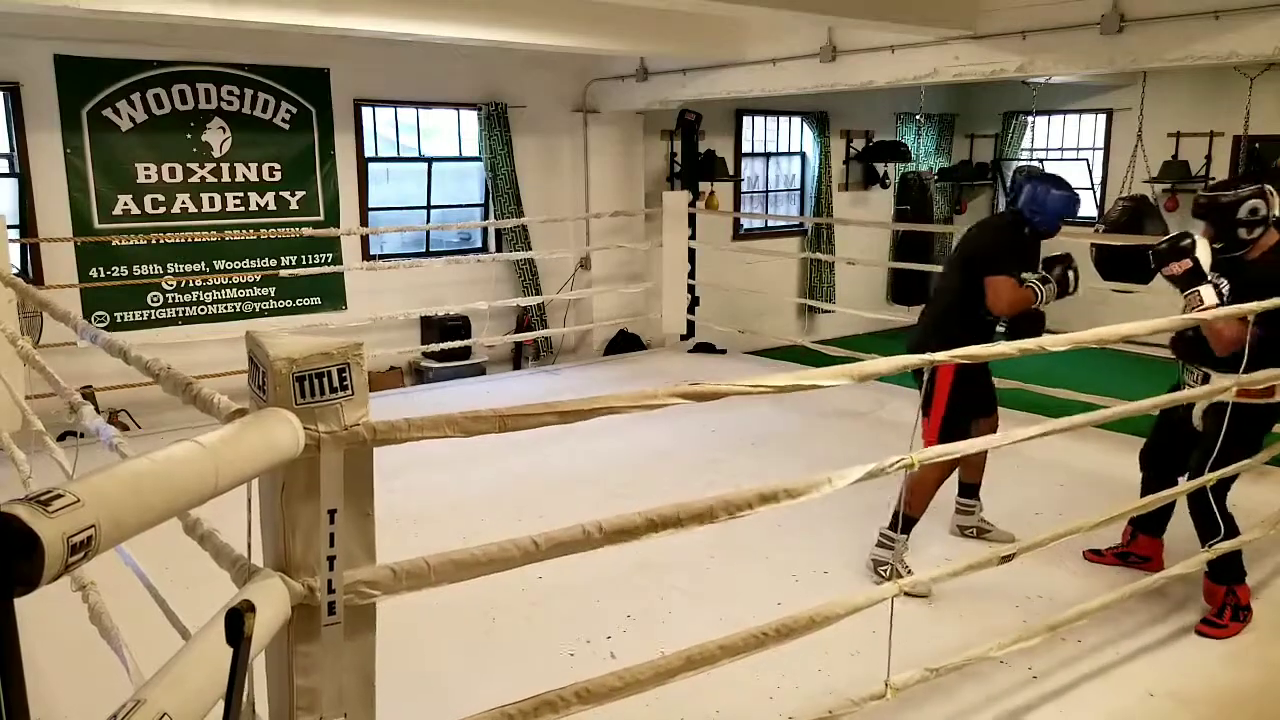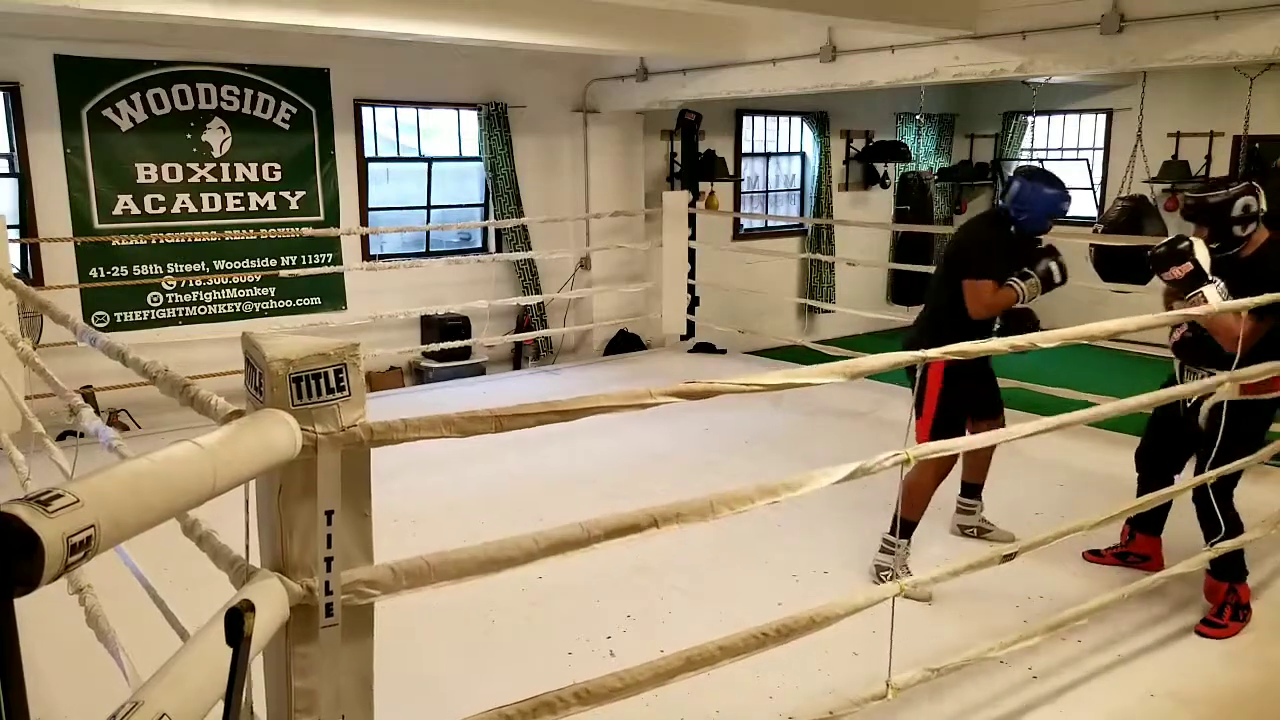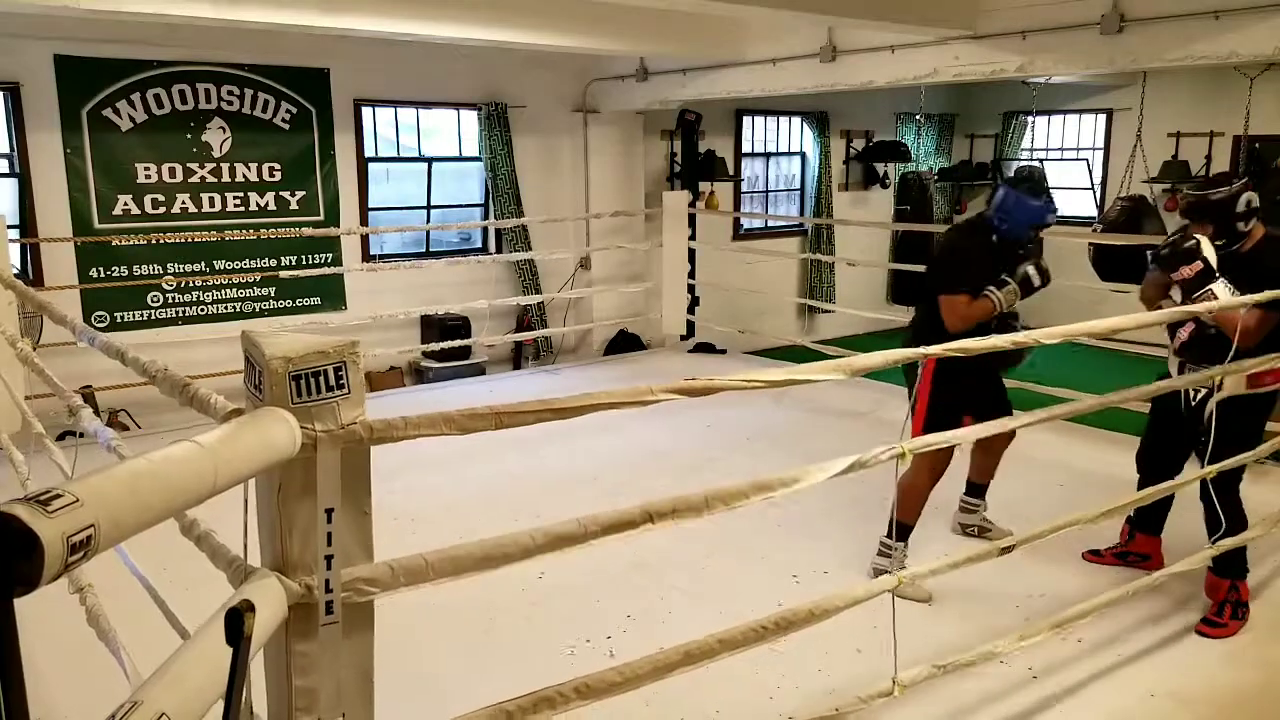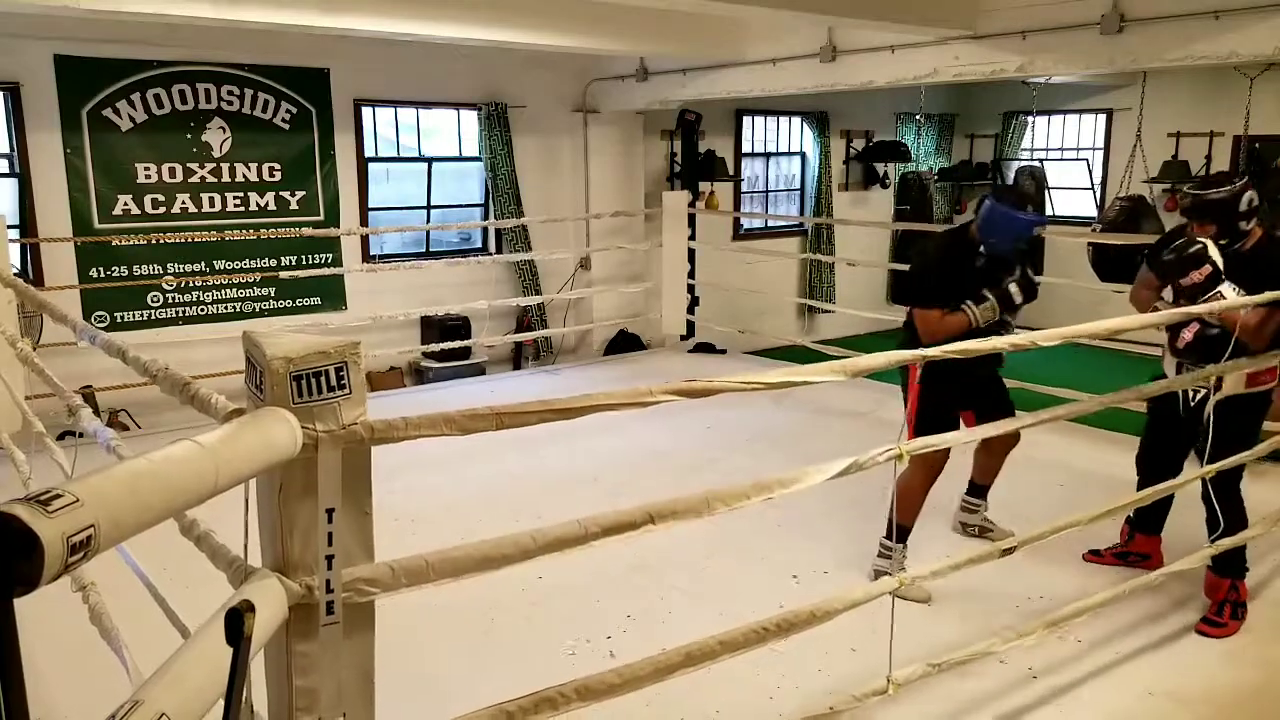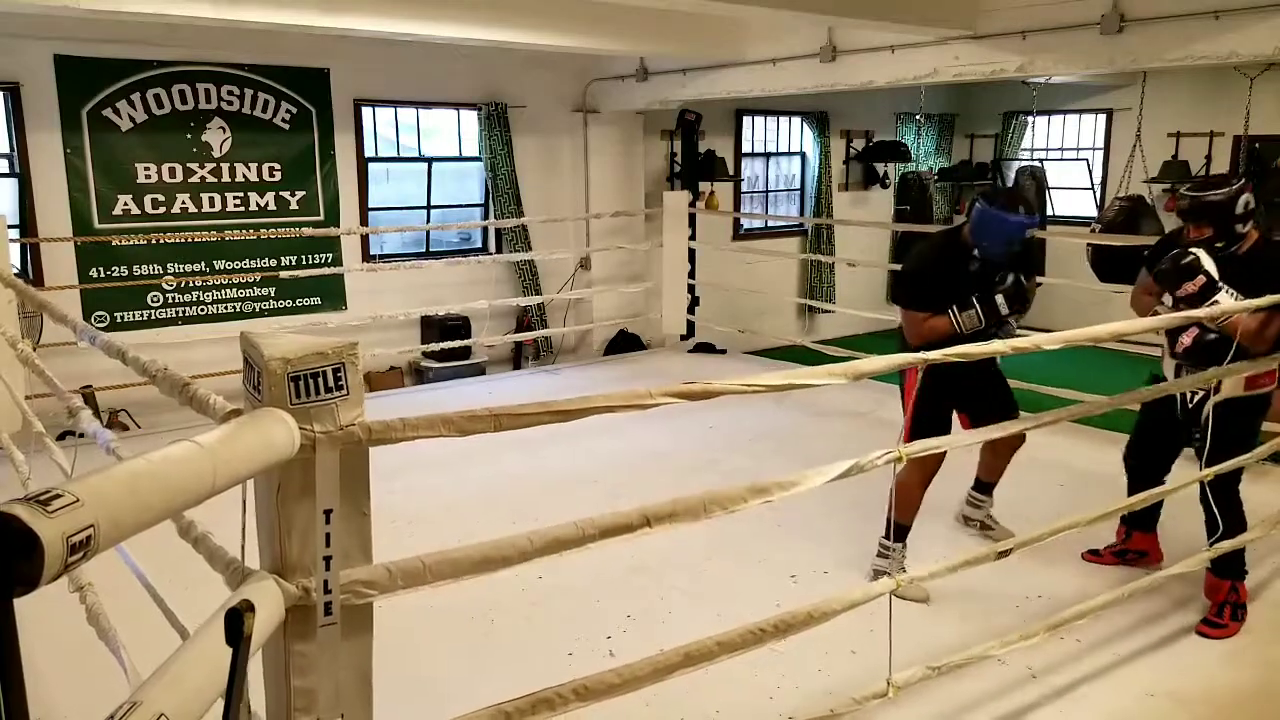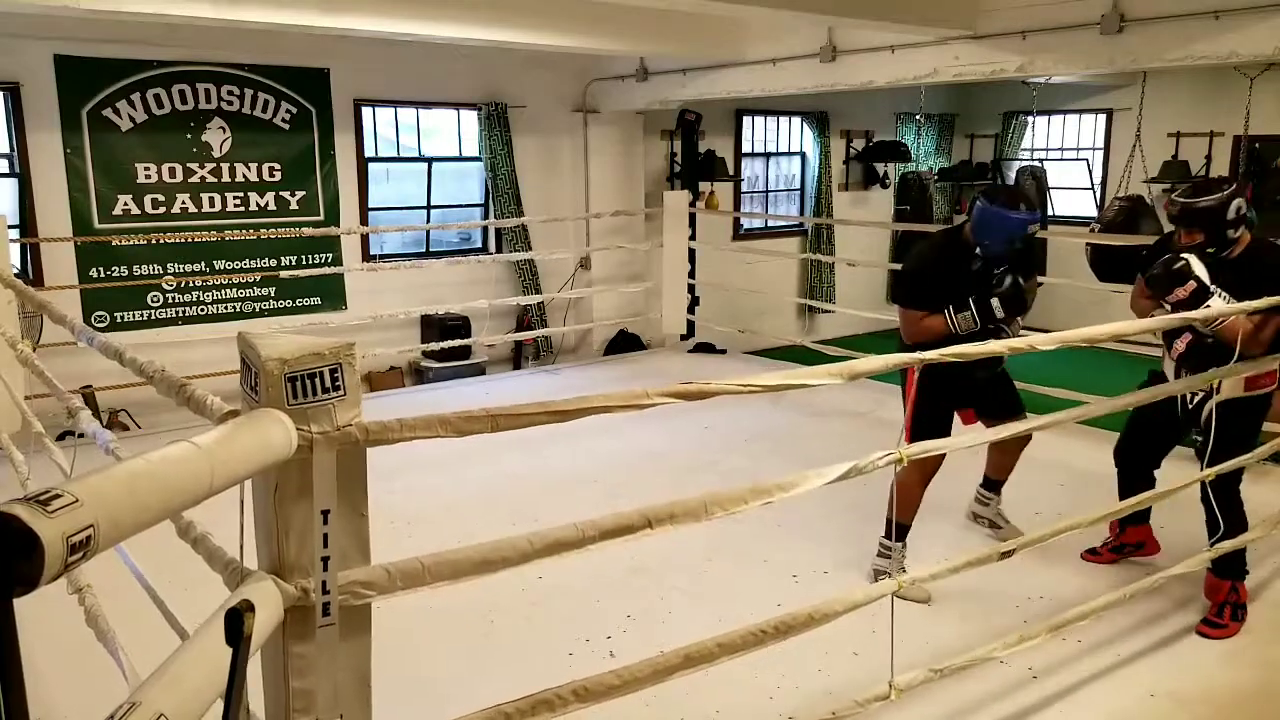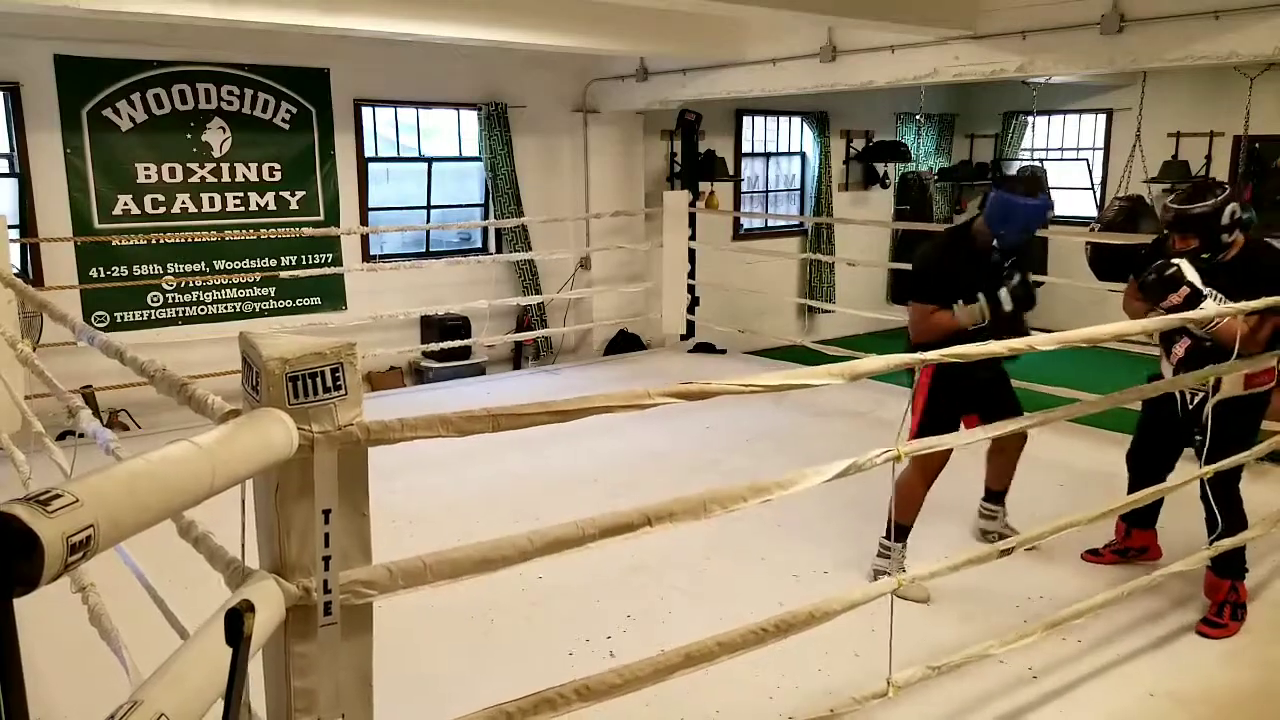
dt=0.1s
person 1, frame 1
right shoulder: (1228, 252)
left elbow: (1227, 343)
left wrist: (1195, 281)
right wrist: (1186, 328)
right hip: (1200, 383)
left knee: (1205, 490)
right knee: (1158, 460)
left ankle: (1231, 595)
right ankle: (1143, 545)
person 1, frame 2
right shoulder: (1219, 250)
left elbow: (1236, 339)
right elbow: (1174, 298)
left wrist: (1196, 283)
right wrist: (1182, 323)
left hip: (1242, 395)
right hip: (1193, 379)
left knee: (1210, 488)
right knee: (1153, 458)
left ankle: (1232, 593)
right ankle: (1141, 545)
person 1, frame 3
right shoulder: (1186, 244)
right elbow: (1151, 291)
left wrist: (1205, 281)
right wrist: (1178, 317)
left hip: (1240, 390)
right hip: (1185, 376)
left knee: (1219, 484)
right knee: (1155, 461)
left ankle: (1231, 589)
right ankle: (1141, 544)
person 1, frame 4
right shoulder: (1181, 242)
right elbow: (1141, 293)
left wrist: (1212, 285)
right wrist: (1177, 319)
left hip: (1237, 388)
right hip: (1181, 375)
left knee: (1219, 483)
right knee: (1154, 461)
left ankle: (1229, 588)
right ankle: (1141, 543)
person 1, frame 5
right shoulder: (1176, 246)
right elbow: (1142, 297)
left wrist: (1209, 292)
right wrist: (1175, 319)
left hip: (1236, 391)
right hip: (1178, 376)
left knee: (1217, 485)
right knee: (1143, 457)
left ankle: (1229, 588)
right ankle: (1137, 540)
person 1, frame 6
right shoulder: (1172, 249)
right elbow: (1140, 300)
left wrist: (1202, 297)
right wrist: (1173, 323)
left hip: (1236, 391)
right hip: (1179, 376)
left knee: (1218, 486)
right knee: (1132, 452)
left ankle: (1229, 588)
right ankle: (1132, 533)
person 1, frame 7
right shoulder: (1166, 252)
right elbow: (1134, 302)
left wrist: (1196, 303)
right wrist: (1167, 327)
left hip: (1236, 390)
right hip: (1178, 378)
left knee: (1218, 483)
right knee: (1145, 459)
left ankle: (1229, 588)
right ankle: (1137, 539)
person 2, frame 1
left shoulder: (1010, 234)
right shoulder: (1000, 236)
right elbow: (1001, 302)
left wrist: (1024, 316)
right wrist: (1052, 284)
left hip: (966, 346)
right hip: (942, 350)
left knee: (984, 426)
right knee: (944, 453)
left ankle: (968, 516)
right ankle: (888, 549)
person 2, frame 2
left shoulder: (1009, 234)
right shoulder: (983, 235)
right elbow: (980, 305)
left wrist: (1025, 293)
right wrist: (1037, 280)
left hip: (967, 347)
right hip: (938, 351)
left knee: (989, 426)
right knee: (938, 454)
left ankle: (968, 515)
right ankle: (890, 553)
person 2, frame 3
left shoulder: (1013, 240)
right shoulder: (959, 244)
right elbow: (955, 320)
left wrist: (1009, 324)
right wrist: (1016, 286)
left hip: (978, 353)
right hip: (937, 359)
left knee: (998, 431)
right knee: (935, 455)
left ankle: (970, 515)
right ankle: (888, 557)
person 2, frame 4
left shoulder: (1004, 250)
right shoulder: (937, 254)
left elbow: (1000, 298)
right elbow: (930, 331)
left wrist: (1000, 323)
right wrist: (992, 305)
left hip: (975, 356)
right hip: (931, 362)
left knee: (1003, 432)
right knee: (929, 458)
left ankle: (971, 513)
right ankle: (888, 557)
person 2, frame 5
left shoulder: (1013, 248)
right shoulder: (929, 256)
left elbow: (1024, 290)
right elbow: (916, 332)
left wrist: (1009, 307)
right wrist: (979, 312)
left hip: (978, 356)
right hip: (930, 364)
left knee: (1008, 432)
right knee: (926, 458)
left ankle: (975, 507)
right ankle: (887, 559)
person 2, frame 6
left shoulder: (1015, 248)
right shoulder: (930, 256)
left elbow: (1025, 290)
right elbow: (912, 332)
left wrist: (1008, 321)
right wrist: (975, 314)
left hip: (981, 355)
right hip: (932, 364)
left knee: (1014, 430)
right knee: (925, 458)
left ankle: (986, 504)
right ankle: (888, 558)
person 2, frame 7
left shoulder: (1010, 244)
right shoulder: (945, 250)
left elbow: (1017, 289)
right elbow: (921, 328)
left wrist: (1013, 315)
right wrist: (985, 305)
left hip: (981, 356)
right hip: (940, 362)
left knee: (1011, 433)
right knee: (929, 458)
left ankle: (992, 519)
right ankle: (887, 557)
